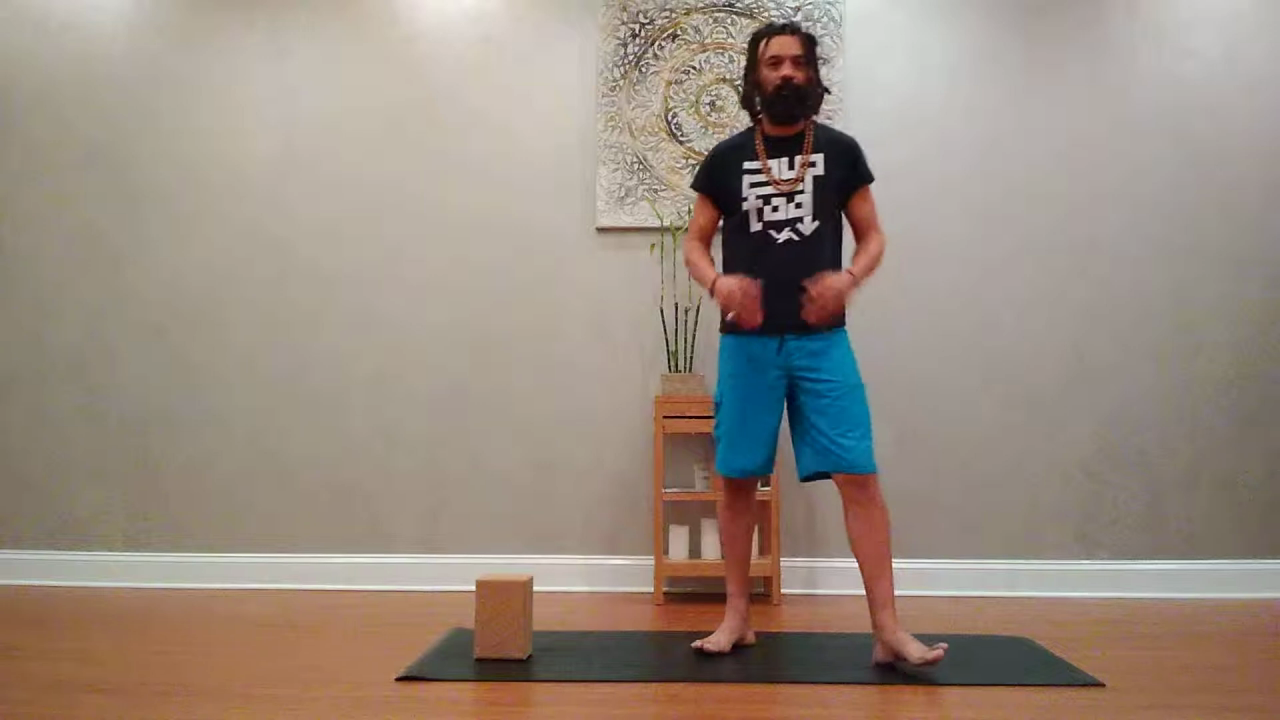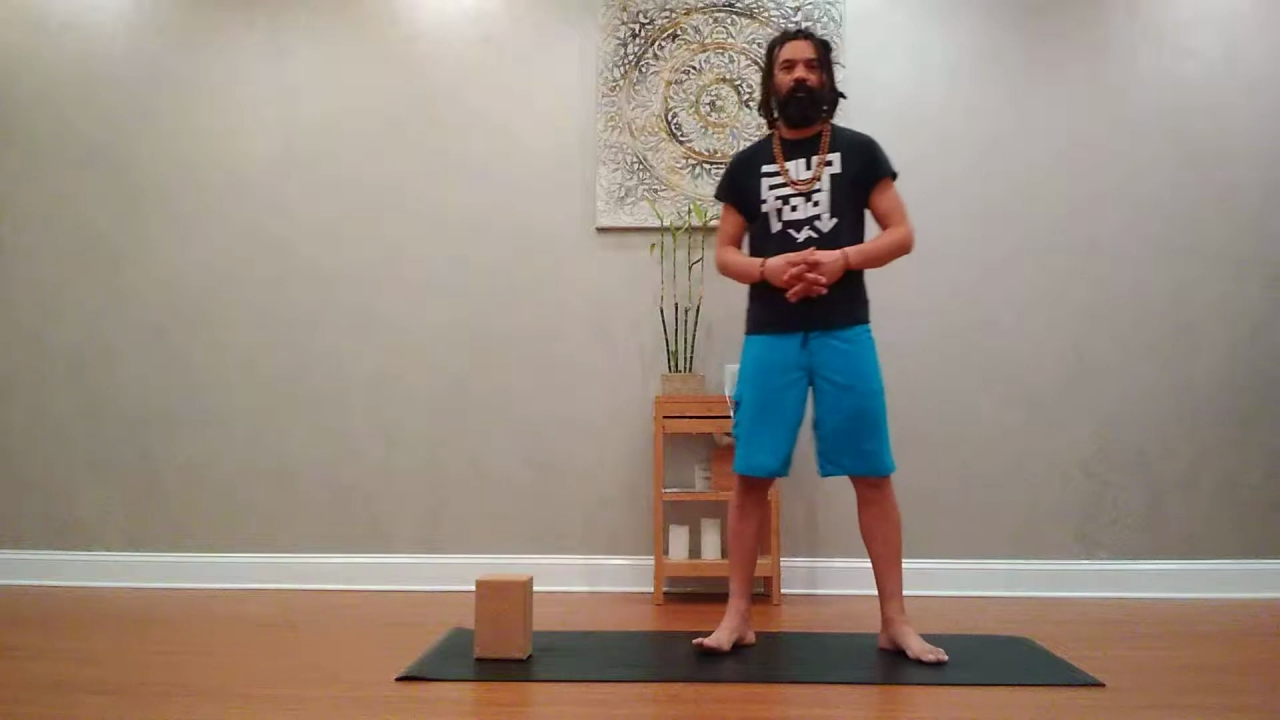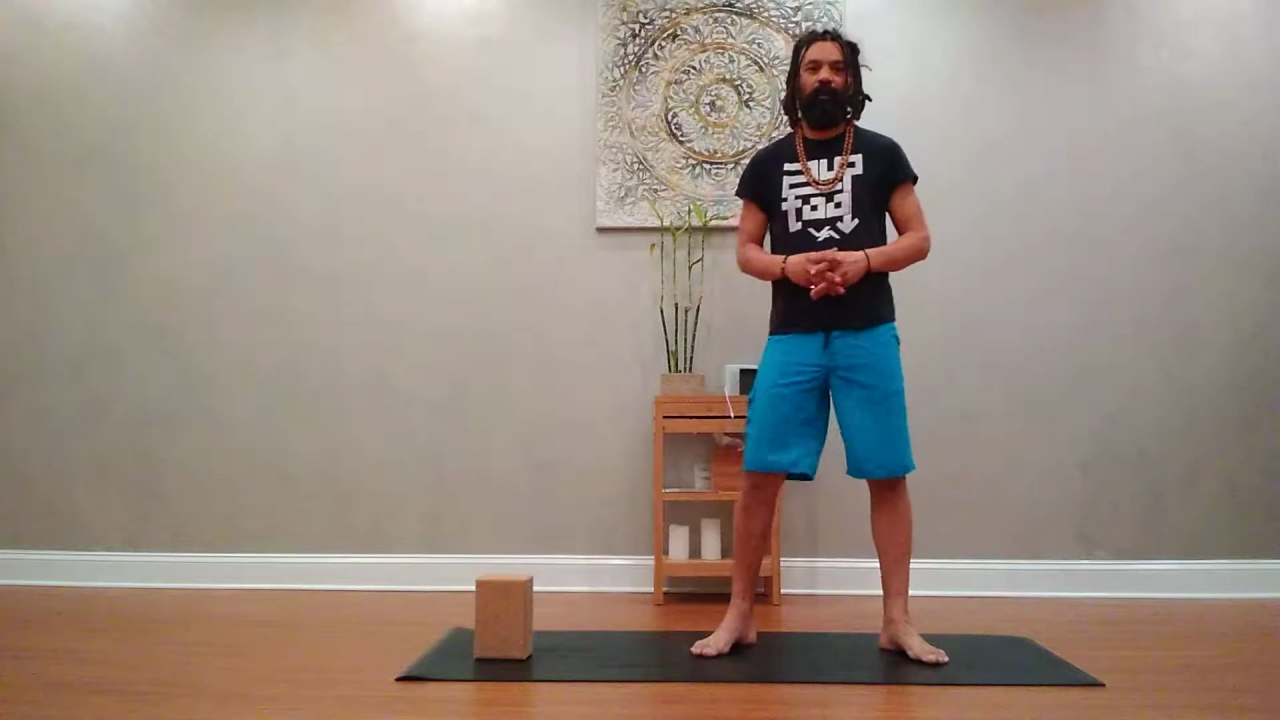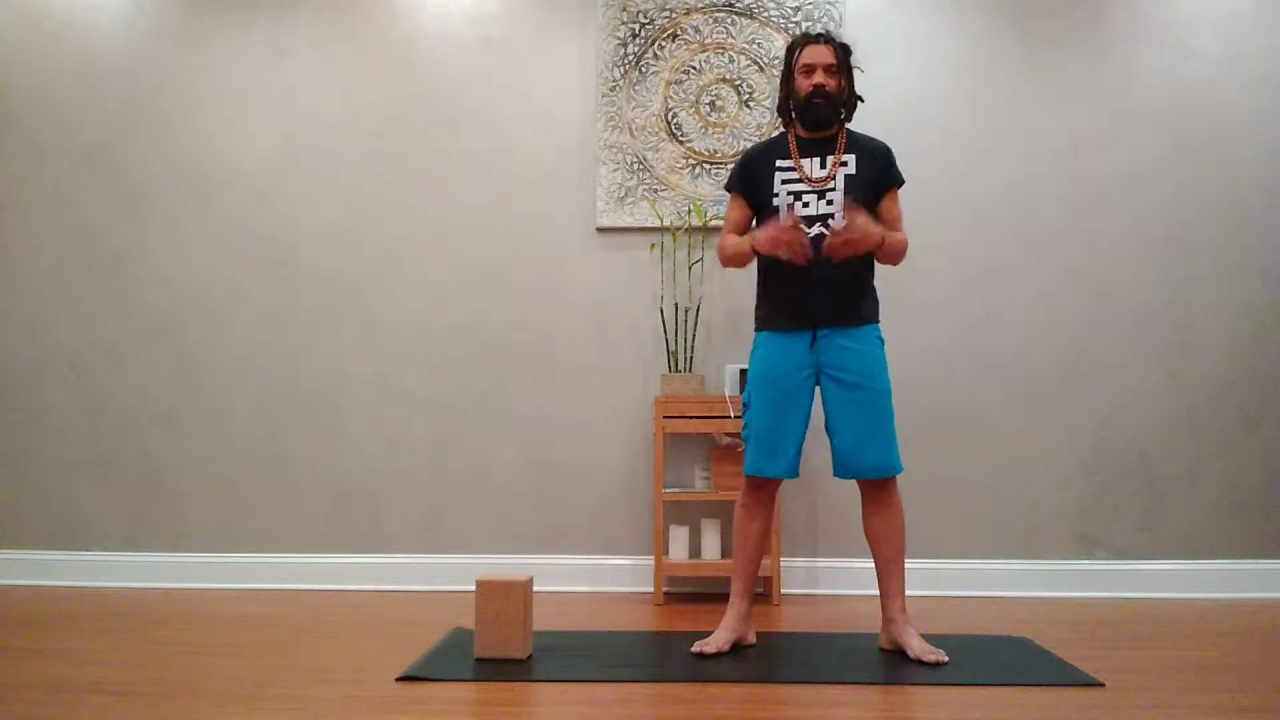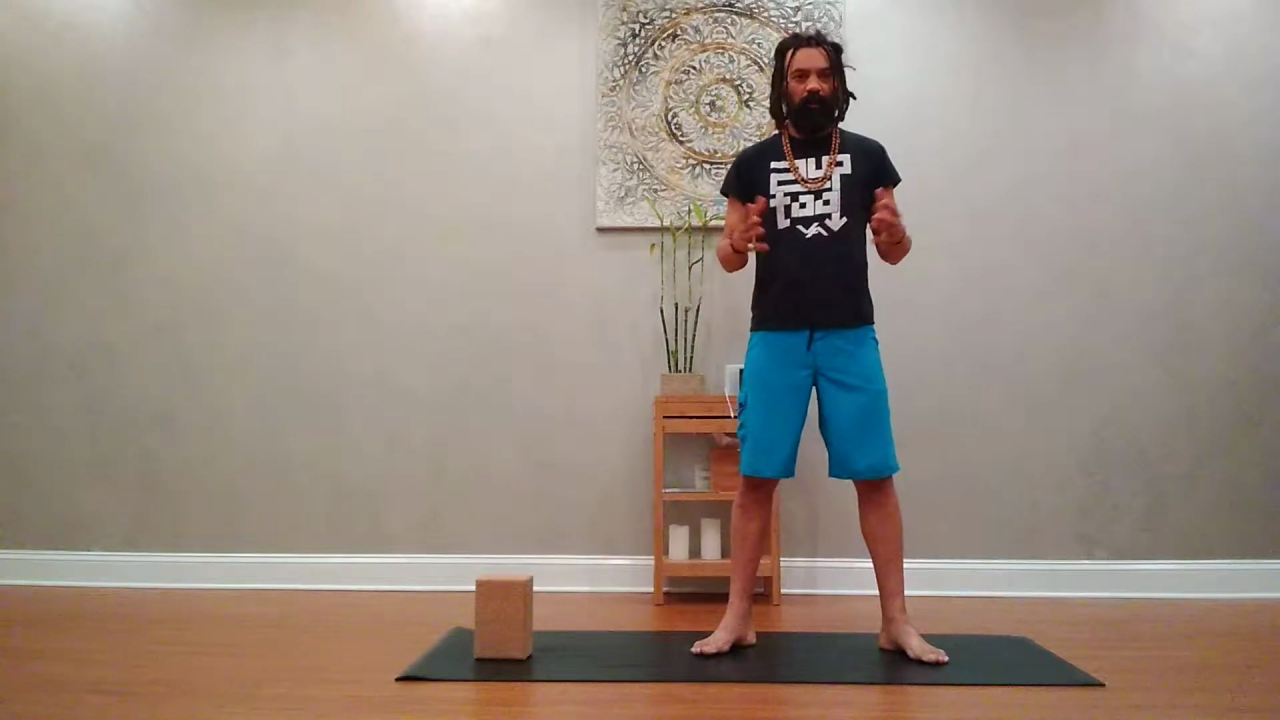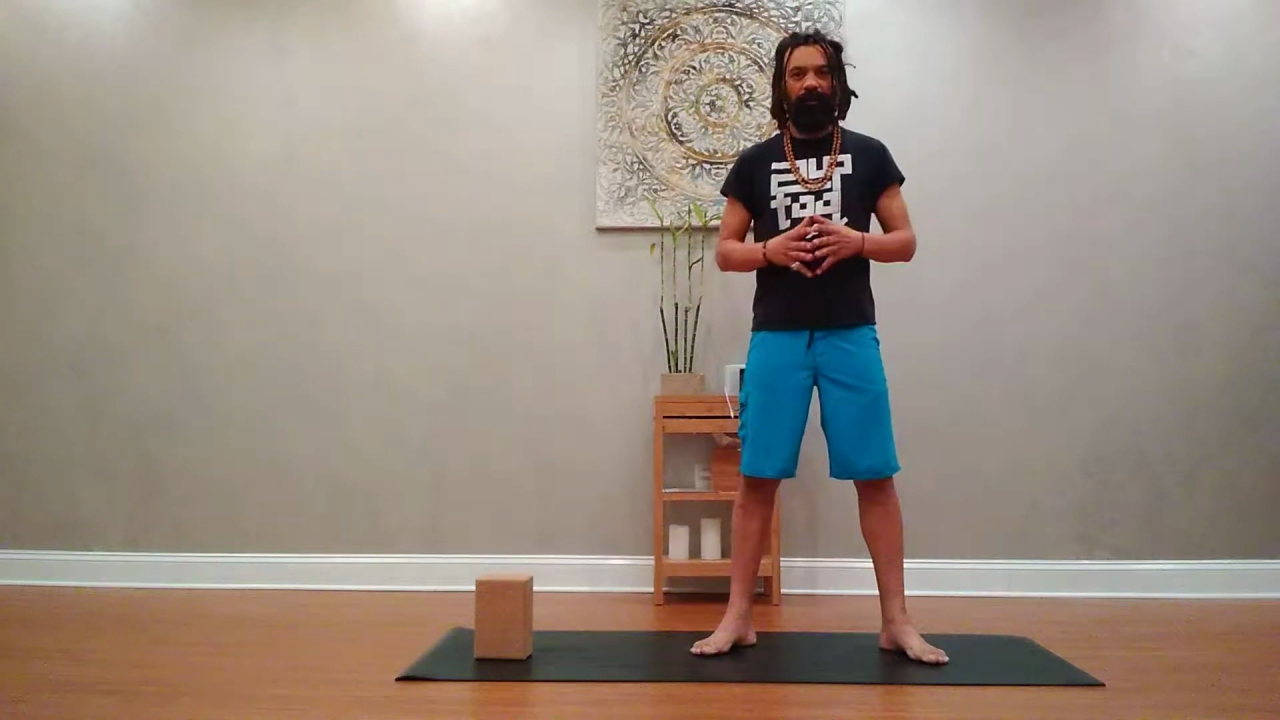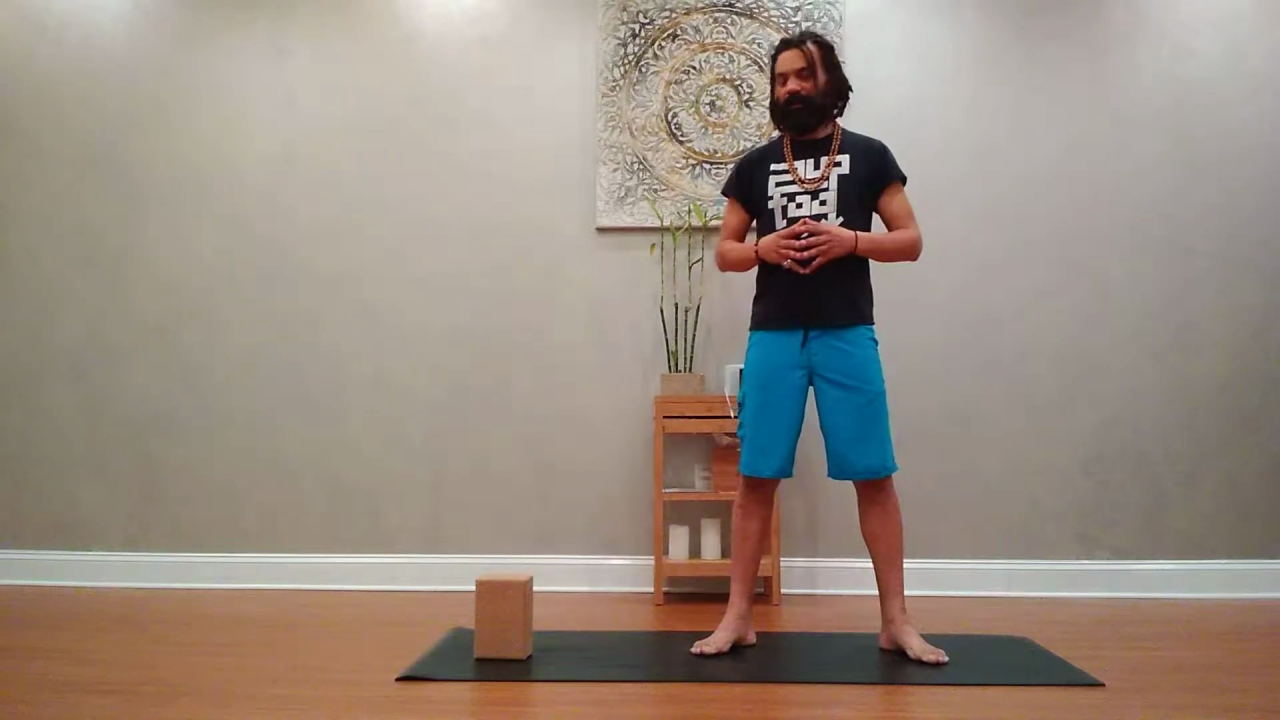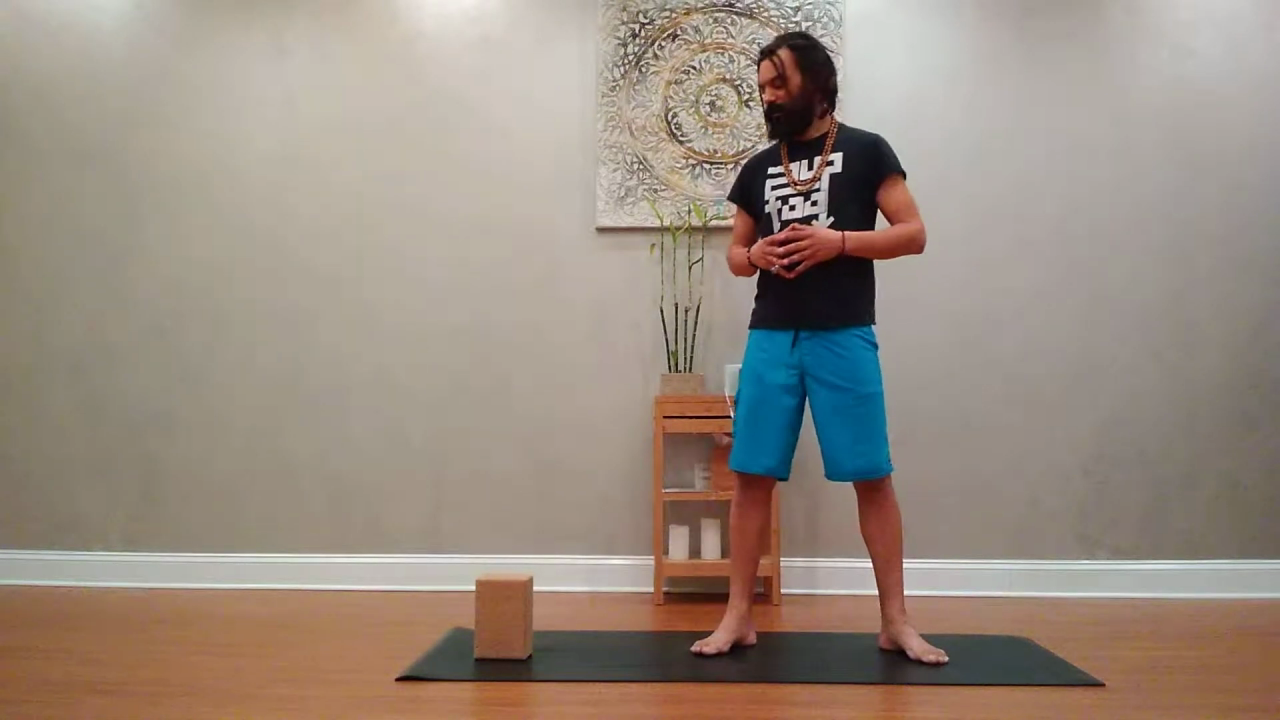
dt=0.4s
person 1, frame 1
left shoulder: (841, 151)
right shoulder: (726, 158)
left elbow: (872, 238)
right elbow: (694, 243)
left wrist: (846, 280)
right wrist: (718, 283)
left hip: (822, 339)
right hip: (748, 341)
left knee: (858, 475)
right knee: (738, 479)
left ankle: (888, 629)
right ankle: (737, 616)
person 1, frame 2
left shoulder: (860, 150)
right shoulder: (746, 165)
left elbow: (901, 234)
right elbow: (724, 254)
left wrist: (840, 259)
right wrist: (767, 268)
left hip: (845, 334)
right hip: (769, 338)
left knee: (872, 476)
right knee: (751, 477)
left ankle: (894, 620)
right ankle: (738, 615)
person 1, frame 3
left shoulder: (883, 154)
right shoulder: (768, 163)
left elbow: (918, 239)
right elbow: (746, 251)
left wrist: (866, 260)
right wrist: (789, 266)
left hip: (868, 334)
right hip: (791, 337)
left knee: (888, 477)
right knee: (761, 474)
left ankle: (897, 621)
right ankle: (739, 616)
person 1, frame 4
left shoulder: (873, 156)
right shoulder: (759, 160)
left elbow: (897, 252)
right elbow: (725, 250)
left wrist: (874, 237)
right wrist: (760, 243)
left hip: (855, 334)
right hip: (779, 336)
left knee: (878, 475)
right knee: (760, 476)
left ankle: (896, 620)
right ankle: (738, 615)
person 1, frame 5
left shoulder: (867, 155)
right shoulder: (753, 163)
left elbow: (894, 252)
right elbow: (727, 257)
left wrist: (894, 234)
right wrist: (740, 241)
left hip: (850, 336)
right hip: (774, 337)
left knee: (874, 476)
right knee: (756, 477)
left ankle: (895, 620)
right ankle: (737, 616)
person 1, frame 6
left shoulder: (869, 154)
right shoulder: (755, 162)
left elbow: (906, 241)
right elbow: (725, 251)
left wrist: (855, 240)
right wrist: (770, 250)
left hip: (851, 335)
right hip: (776, 337)
left knee: (875, 476)
right knee: (759, 477)
left ankle: (896, 620)
right ankle: (738, 616)
person 1, frame 7
left shoulder: (869, 155)
right shoulder: (755, 164)
left elbow: (911, 241)
right elbow: (724, 252)
left wrist: (849, 239)
right wrist: (762, 247)
left hip: (848, 336)
right hip: (773, 338)
left knee: (874, 477)
right knee: (757, 478)
left ankle: (895, 621)
right ankle: (738, 616)
person 1, frame 8
left shoulder: (865, 150)
right shoulder: (759, 167)
left elbow: (913, 234)
right elbow: (734, 253)
left wrist: (837, 241)
right wrist: (757, 254)
left hip: (844, 337)
right hip: (770, 338)
left knee: (871, 477)
right knee: (752, 476)
left ankle: (895, 621)
right ankle: (738, 616)
